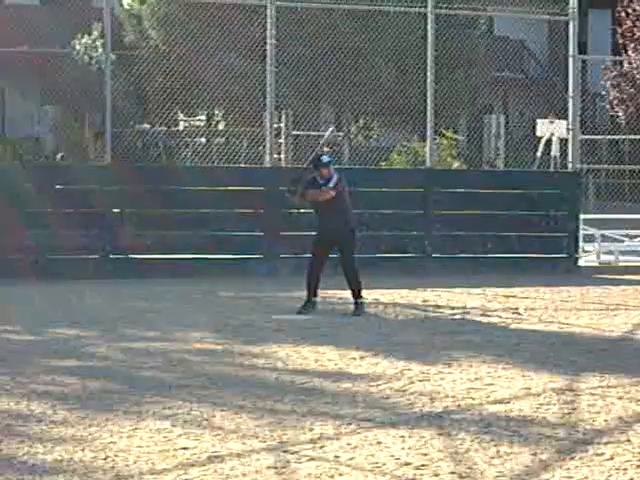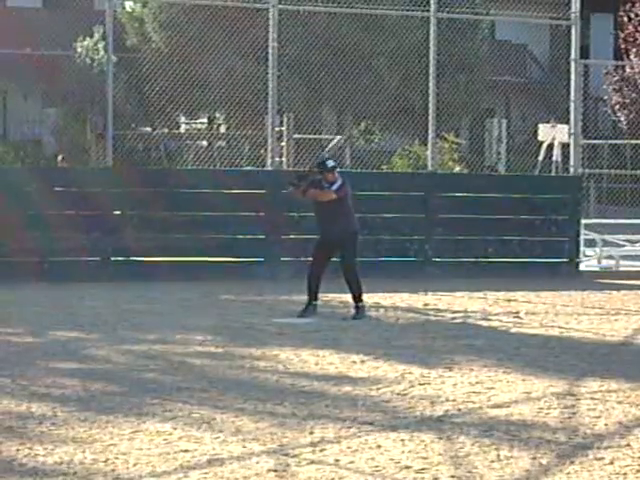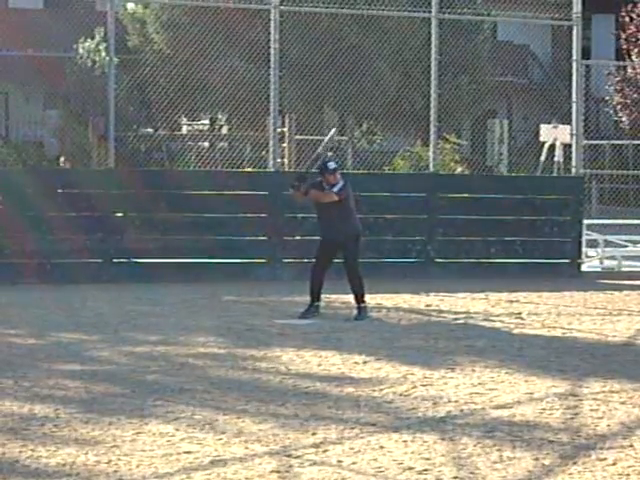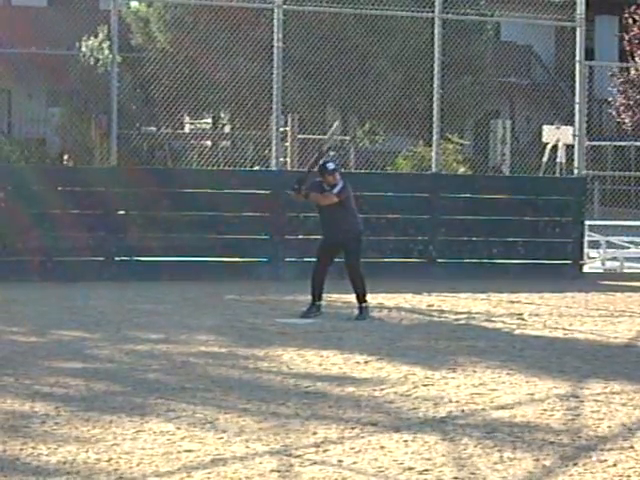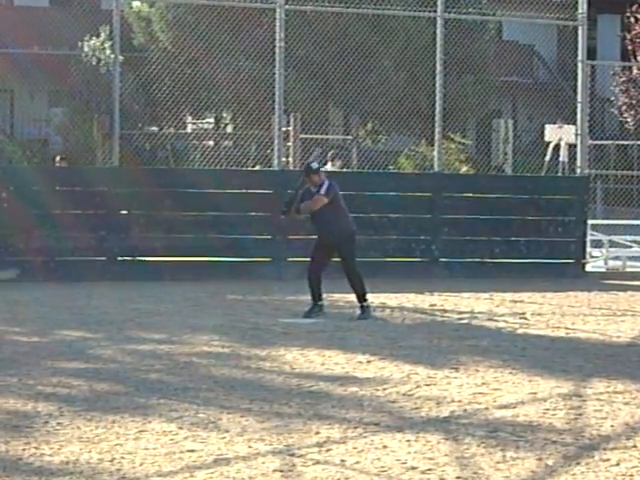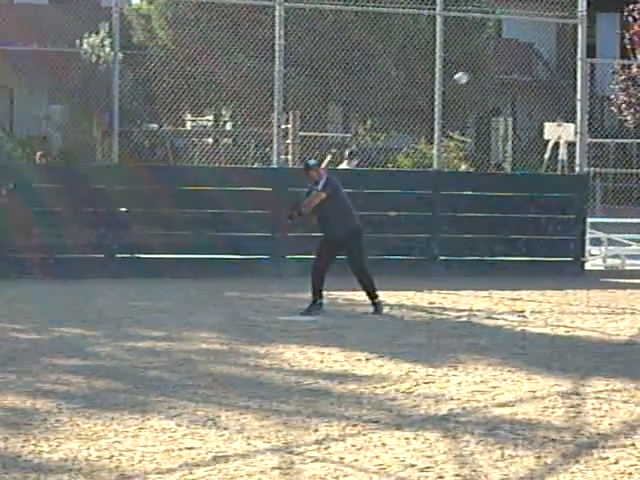
dt=0.7s
person 1, frame 1
left shoulder: (337, 179)
right shoulder: (311, 182)
left elbow: (323, 195)
right elbow: (300, 198)
left wrist: (304, 193)
right wrist: (297, 192)
left hip: (345, 229)
right hip: (325, 230)
left knee: (348, 264)
right knee: (314, 264)
left ankle: (359, 301)
right ankle: (311, 300)
person 1, frame 2
left shoulder: (341, 183)
right shoulder: (316, 182)
left elbow: (323, 196)
right elbow: (300, 192)
left wrist: (305, 190)
right wrist: (299, 186)
left hip: (347, 234)
right hip: (327, 234)
left knee: (348, 268)
right knee: (315, 268)
left ankle: (359, 305)
right ankle: (312, 304)
person 1, frame 3
left shoulder: (343, 185)
right shoulder: (317, 184)
left elbow: (324, 197)
right elbow: (299, 195)
left wrist: (305, 190)
right wrist: (299, 186)
left hip: (350, 235)
right hip: (329, 236)
left knee: (352, 269)
right knee: (318, 269)
left ankle: (362, 306)
right ankle: (314, 305)
person 1, frame 4
left shoulder: (343, 186)
right shoulder: (317, 184)
left elbow: (323, 200)
right elbow: (301, 194)
left wrist: (305, 193)
right wrist: (299, 189)
left hip: (351, 235)
right hip: (330, 235)
left knee: (353, 269)
right knee: (319, 269)
left ankle: (363, 306)
right ankle: (316, 304)
person 1, frame 5
left shoulder: (329, 186)
right shoulder: (306, 193)
left elbow: (315, 205)
right elbow: (300, 212)
left wrist: (297, 208)
right wrist: (292, 210)
left hip: (345, 235)
right hip: (325, 238)
left knee: (350, 269)
right knee: (313, 270)
left ankle: (364, 305)
right ankle: (317, 304)
person 1, frame 6
left shoulder: (328, 181)
right shoulder: (312, 191)
left elbow: (314, 201)
right elbow: (310, 212)
left wrist: (297, 212)
right wrist: (299, 211)
left hip: (351, 232)
right hip: (331, 236)
left knee: (358, 266)
right knee: (318, 267)
left ankle: (375, 300)
right ankle: (317, 302)
